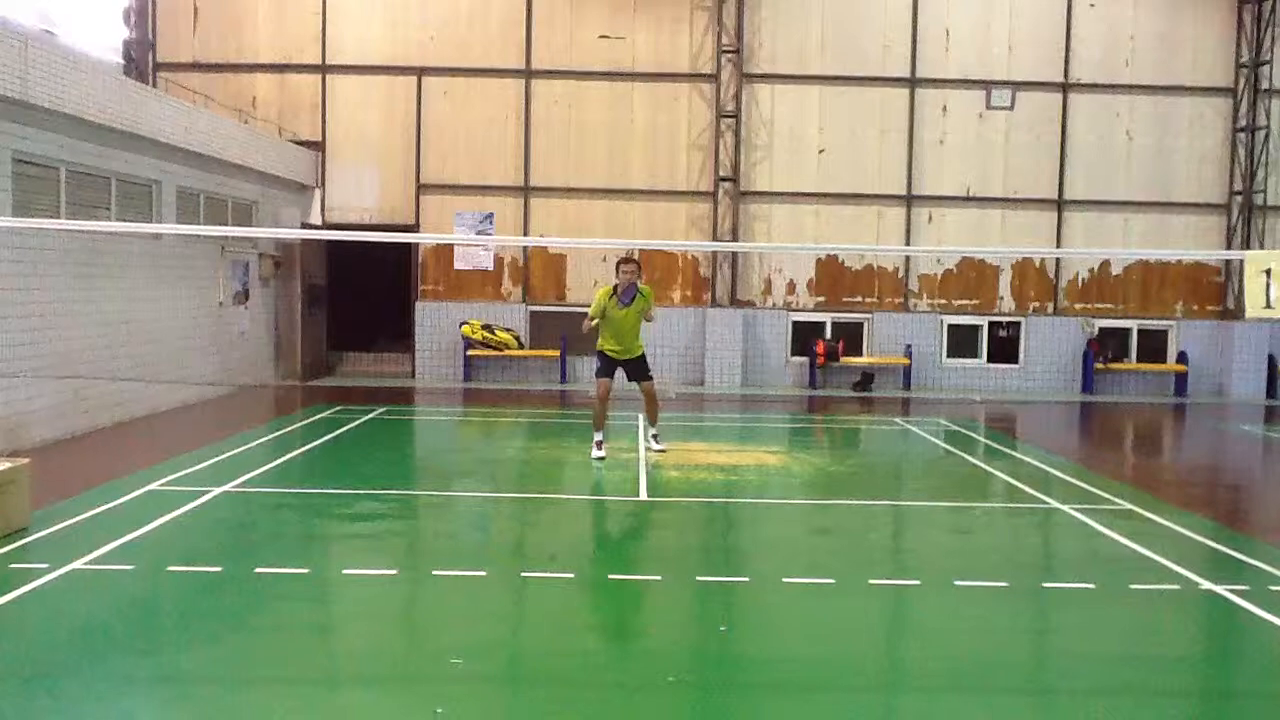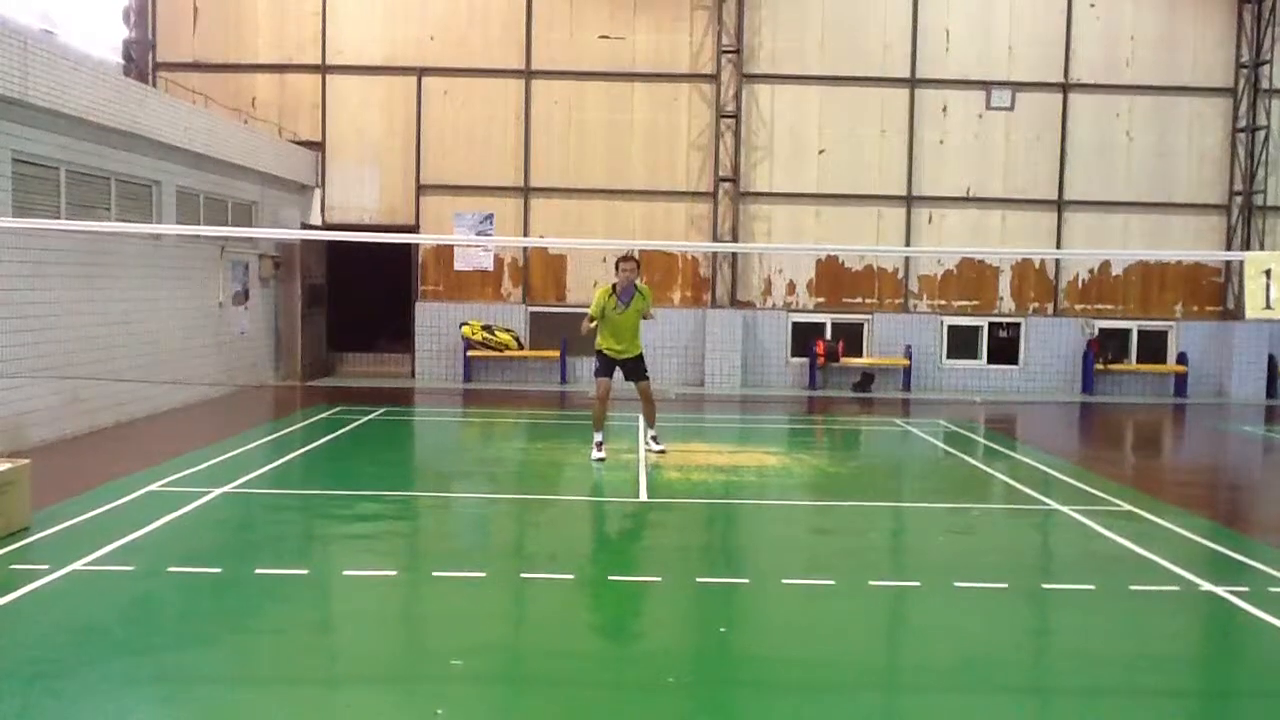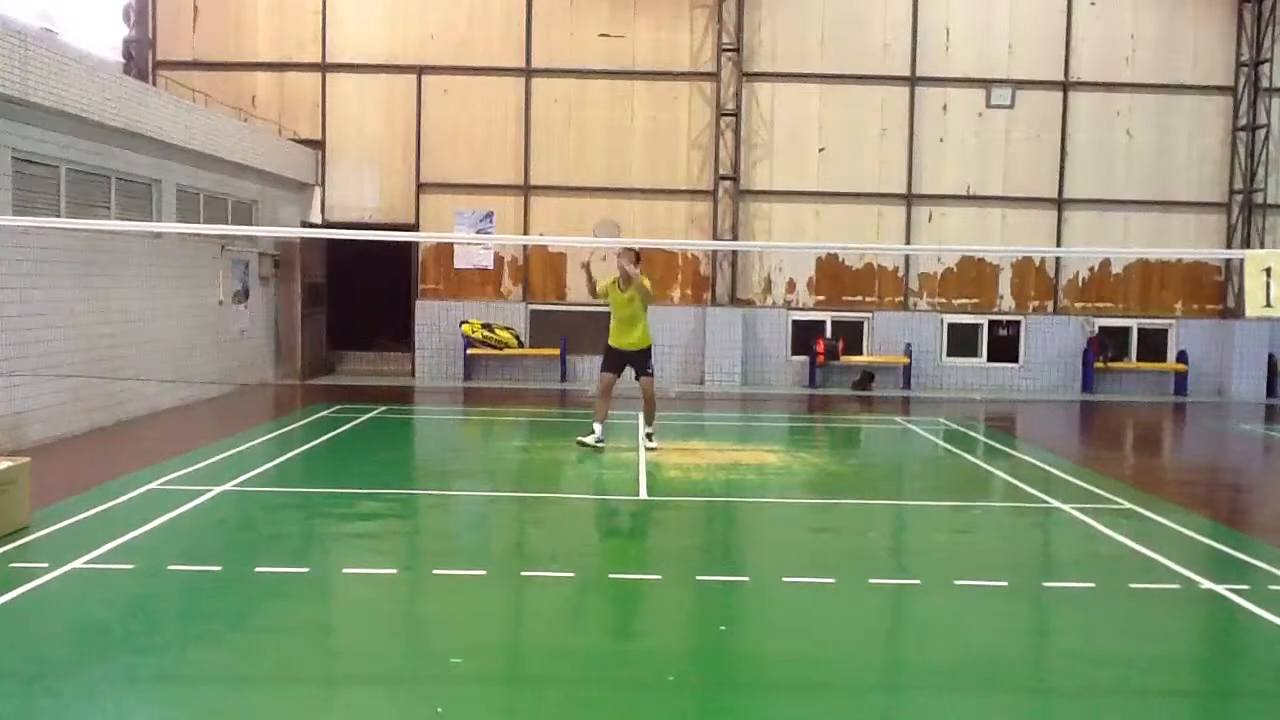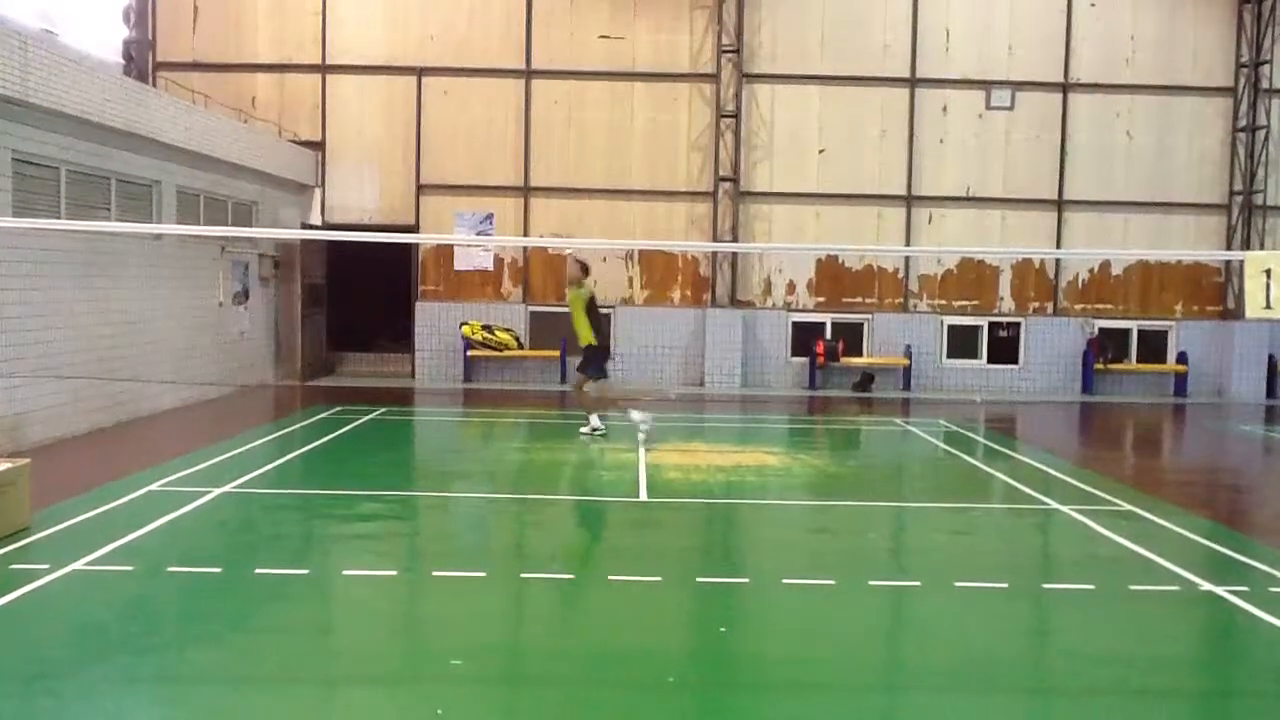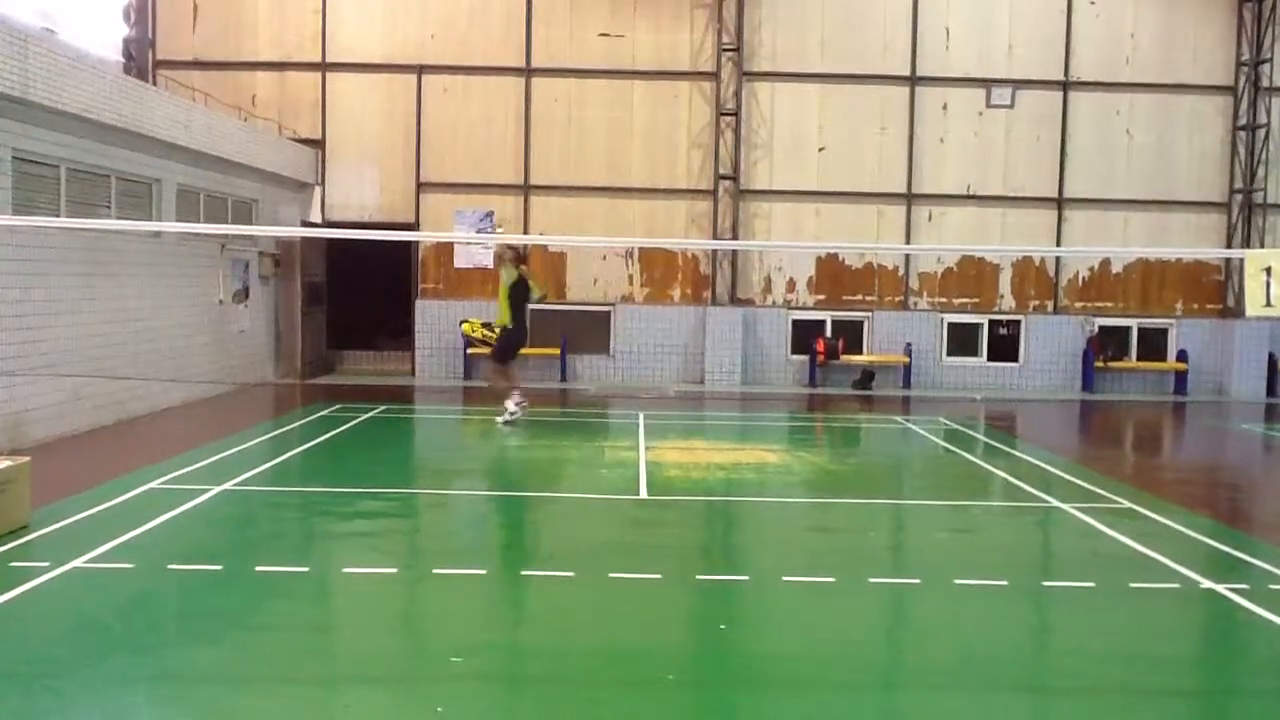
dt=0.5s
person 1, frame 1
left shoulder: (646, 293)
right shoulder: (604, 295)
right elbow: (590, 319)
left wrist: (648, 316)
right wrist: (588, 324)
left hip: (634, 351)
right hip: (607, 351)
left knee: (650, 393)
right knee: (602, 393)
left ankle: (652, 434)
right ankle: (598, 440)
person 1, frame 2
left shoulder: (644, 292)
right shoulder: (603, 294)
right elbow: (590, 319)
left wrist: (647, 314)
right wrist: (587, 326)
left hip: (633, 351)
right hip: (606, 350)
left knee: (647, 394)
right knee: (602, 393)
left ankle: (651, 437)
right ankle: (597, 442)
person 1, frame 3
left shoulder: (642, 283)
right shoulder: (610, 284)
left elbow: (648, 298)
right elbow: (594, 293)
left wrist: (632, 274)
right wrist: (589, 273)
left hip: (641, 346)
right hip: (615, 345)
left knee: (648, 392)
right knee: (603, 388)
left ankle: (648, 432)
right ankle: (597, 433)
person 1, frame 4
left shoulder: (582, 291)
right shoulder: (576, 293)
left elbow: (577, 277)
left wrist: (571, 259)
left hip: (595, 347)
right hip: (591, 347)
left knee: (600, 394)
right knee: (577, 385)
left ankle: (639, 418)
right ankle: (596, 423)
person 1, frame 5
left shoulder: (510, 274)
right shoulder: (525, 282)
left elbow: (498, 254)
right elbow: (538, 297)
left hip: (510, 331)
right hip: (519, 332)
left knee: (496, 372)
right knee: (503, 367)
left ankle: (512, 408)
right ankle: (516, 398)
